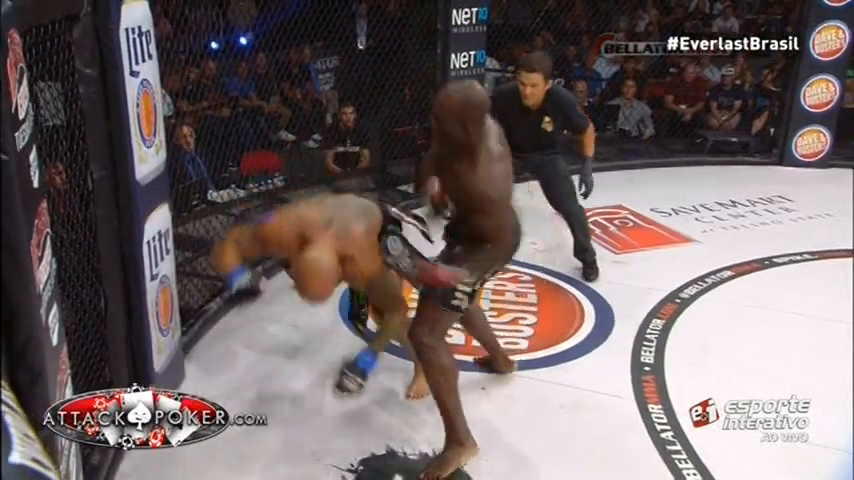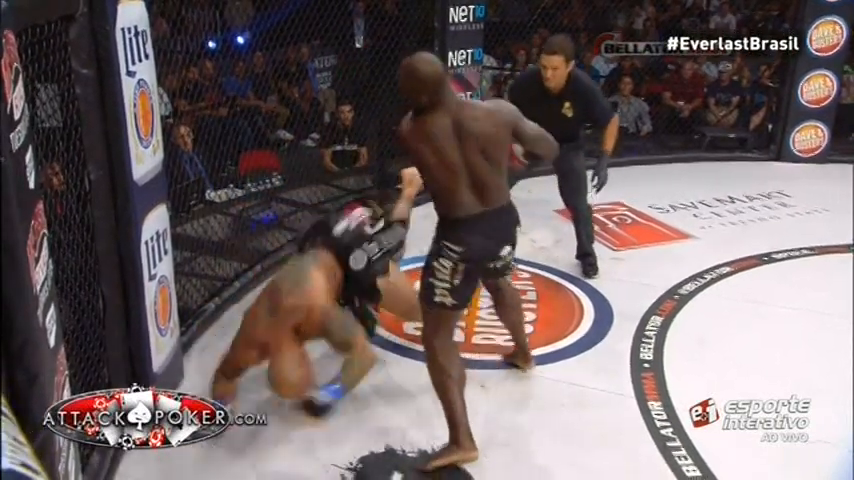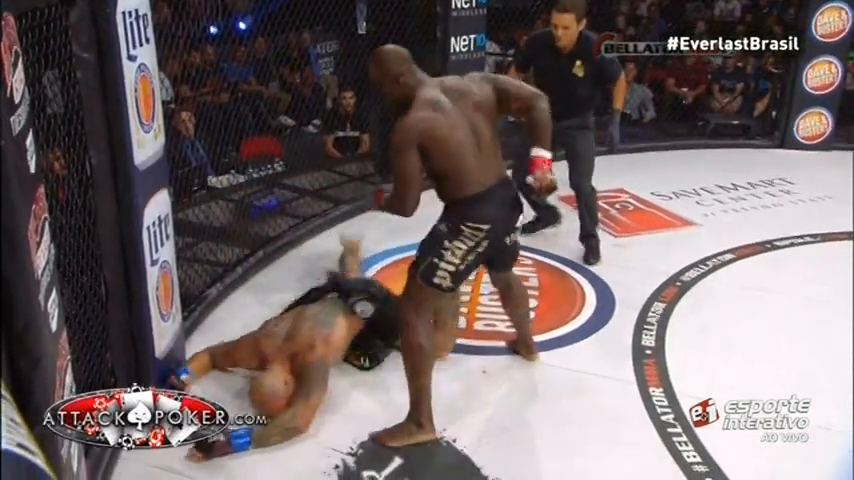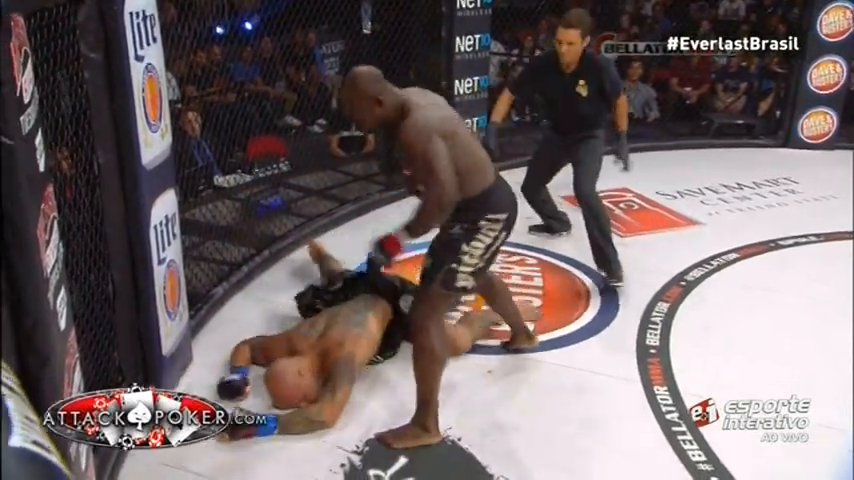
dt=0.5s
person 1, frame 1
left shoulder: (485, 178)
right shoulder: (472, 123)
left elbow: (504, 242)
right elbow: (435, 159)
left wrist: (459, 273)
right wrist: (433, 185)
left hip: (478, 245)
right hip: (467, 227)
left knee: (426, 334)
right knee: (454, 300)
left ankle: (459, 441)
right ankle: (499, 357)
person 1, frame 2
left shoulder: (413, 133)
right shoulder: (499, 113)
right elbow: (549, 148)
left wrist: (454, 86)
left hip: (458, 239)
right hip: (503, 223)
left knee: (437, 337)
right knee: (499, 284)
left ankle: (461, 441)
right ankle: (522, 352)
person 1, frame 3
left shoulder: (409, 128)
right shoulder: (479, 84)
left elbow: (405, 205)
right elbow: (537, 100)
left wrist: (381, 199)
right wrist: (540, 160)
left hip: (468, 217)
right hip: (506, 200)
left knee: (413, 311)
right knee: (504, 276)
left ankle: (420, 421)
right ankle: (526, 342)
person 1, frame 4
left shoulder: (416, 127)
right shoulder: (407, 103)
left elbow: (443, 196)
left wrist: (398, 240)
right wrist: (414, 169)
left hip: (482, 212)
right hip: (488, 204)
left knee: (426, 314)
right knee: (477, 275)
left ankle: (426, 425)
right ankle: (523, 334)
person 2, frame 1
left shoulder: (362, 264)
right shoulder: (282, 230)
left elbow: (396, 308)
right elbow: (224, 251)
left wrist: (369, 357)
right wrist: (235, 279)
left hip: (379, 226)
left knee: (386, 314)
left ankle: (424, 367)
person 2, frame 2
left shoulder: (311, 313)
right shoulder: (252, 343)
left elbow: (365, 354)
right elbow: (225, 377)
left wrist: (334, 390)
right wrist: (221, 397)
left hip: (344, 257)
right hip: (320, 253)
person 2, frame 3
left shoulder: (314, 355)
right shoulder: (259, 346)
left elbow: (298, 423)
right elbow: (210, 354)
left wrist: (237, 441)
right wrist: (183, 375)
left hip: (362, 307)
right hip: (333, 300)
right ankle: (351, 252)
person 2, frame 4
left shoulder: (341, 354)
right shoulder: (294, 342)
left elbow: (327, 416)
right elbow: (246, 346)
left wrist: (266, 426)
right wrist: (239, 373)
left hip: (385, 299)
right hip: (350, 294)
left knee: (458, 343)
right knee: (338, 278)
left ankle: (501, 312)
right ankle: (322, 255)
person 3, frame 1
left shoulder: (562, 99)
right shoulder: (503, 96)
left elbow: (587, 129)
left wrist: (587, 167)
left hip: (547, 155)
right hip: (508, 153)
left knee: (571, 208)
left ankle: (587, 257)
person 3, frame 2
left shoulder: (585, 88)
right shoulder: (527, 81)
left elbow: (611, 122)
left wrist: (603, 162)
left hip: (567, 145)
left knee: (578, 203)
left ankle: (586, 254)
person 3, frame 3
left shoulder: (595, 49)
right shoulder: (537, 42)
left elbow: (618, 80)
right elbow: (516, 72)
left wrist: (615, 120)
left hip: (577, 124)
left knee: (581, 184)
right knee: (521, 175)
left ankle: (590, 239)
right ankle: (547, 214)
person 3, frame 4
left shoulder: (599, 67)
right shoulder: (542, 65)
left elbow: (619, 100)
right elbow: (509, 94)
left wrist: (622, 141)
right wrist: (491, 130)
left hip: (588, 138)
right hip: (556, 136)
left knee: (585, 192)
right knee: (530, 187)
left ankle: (610, 264)
right ankle: (557, 223)
